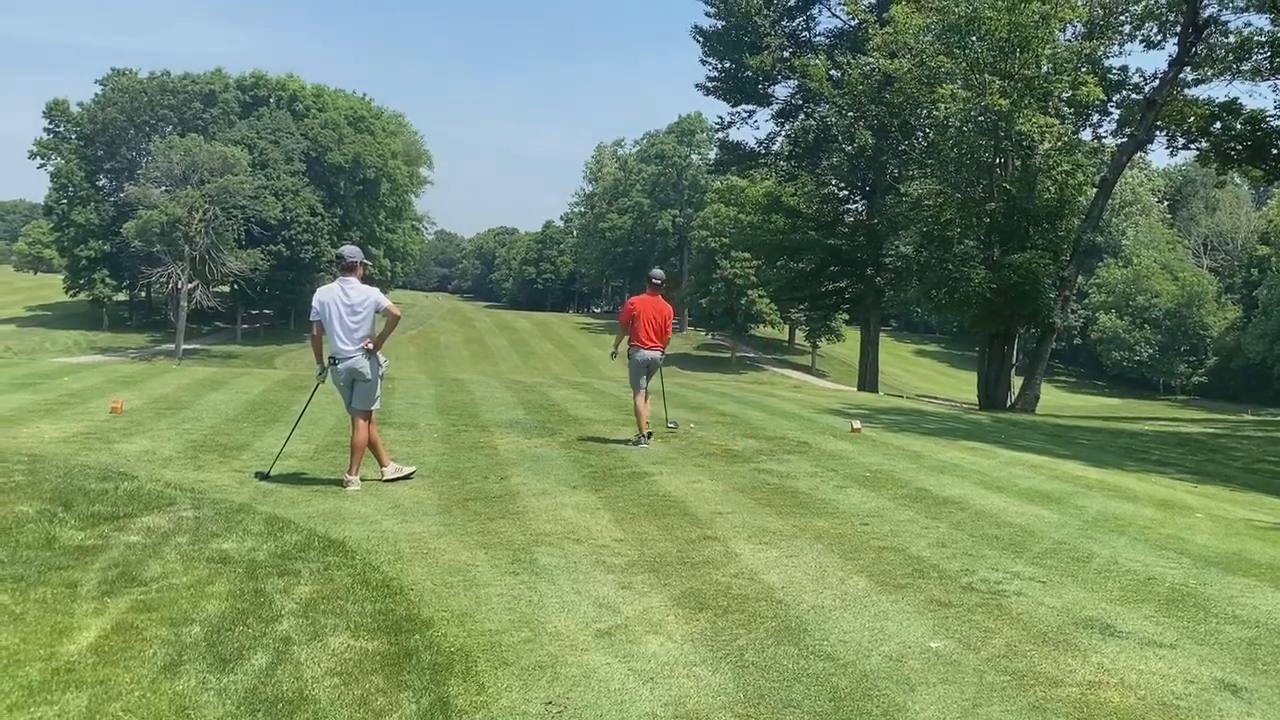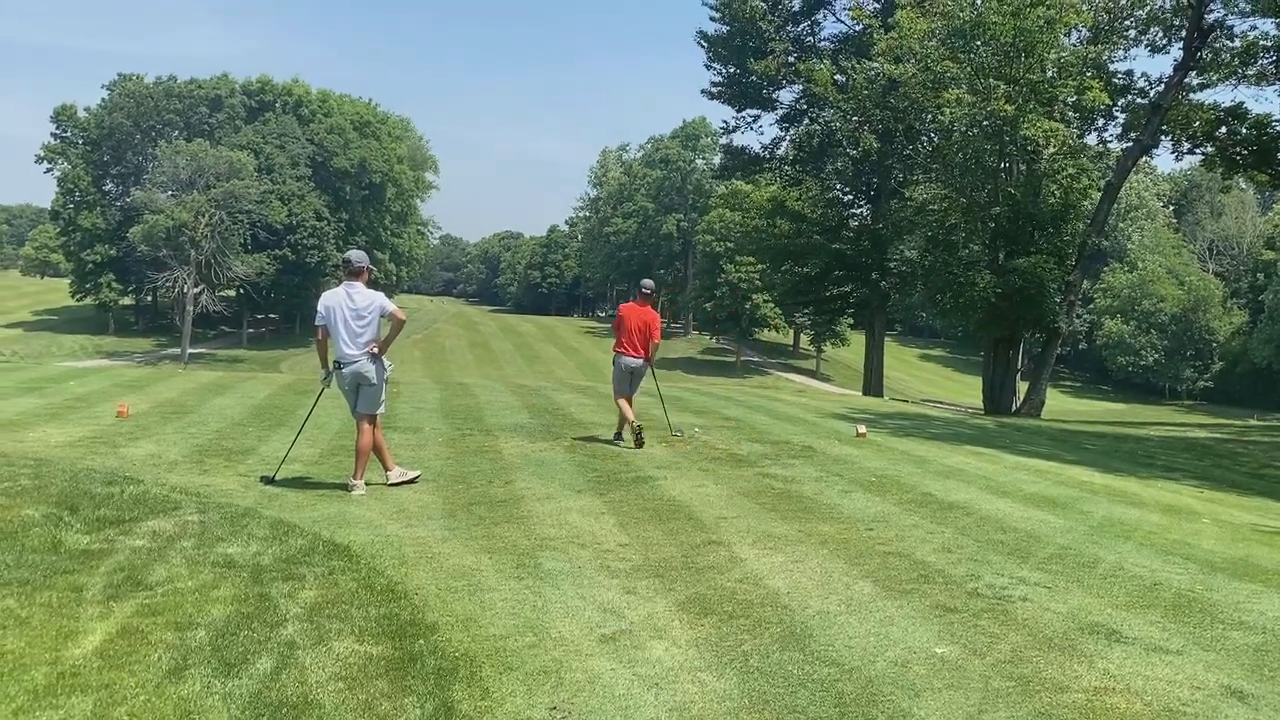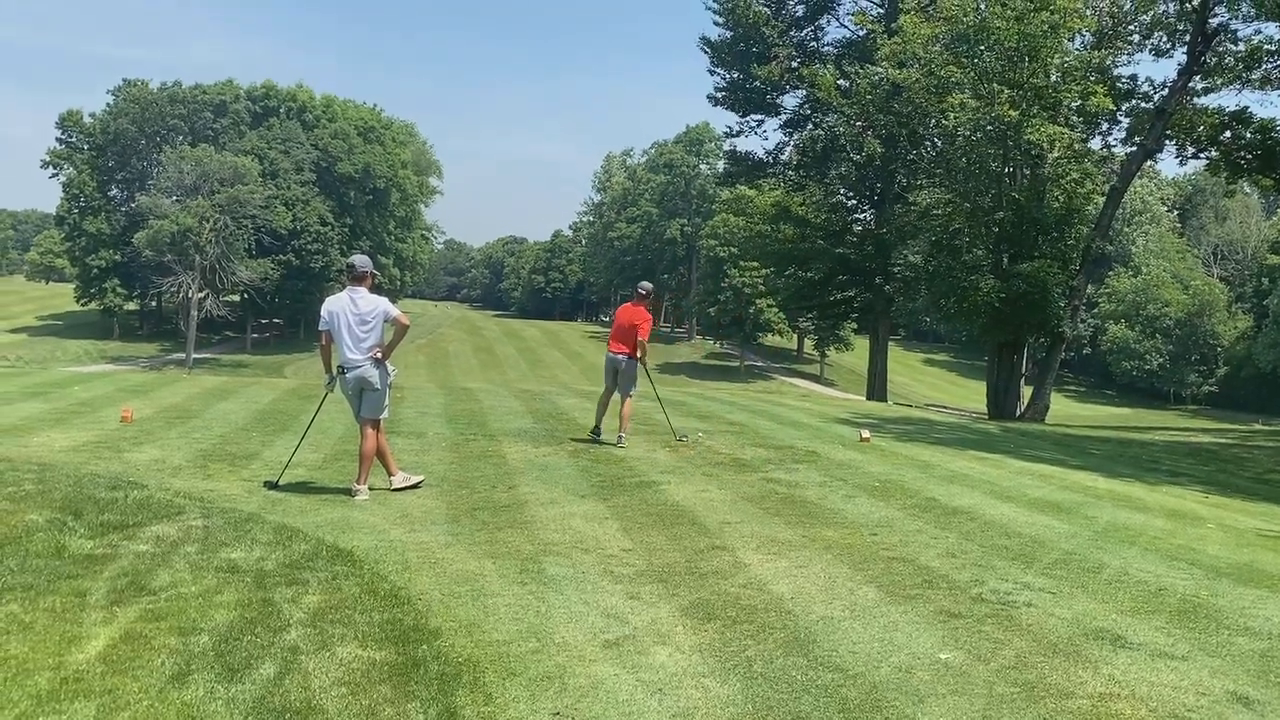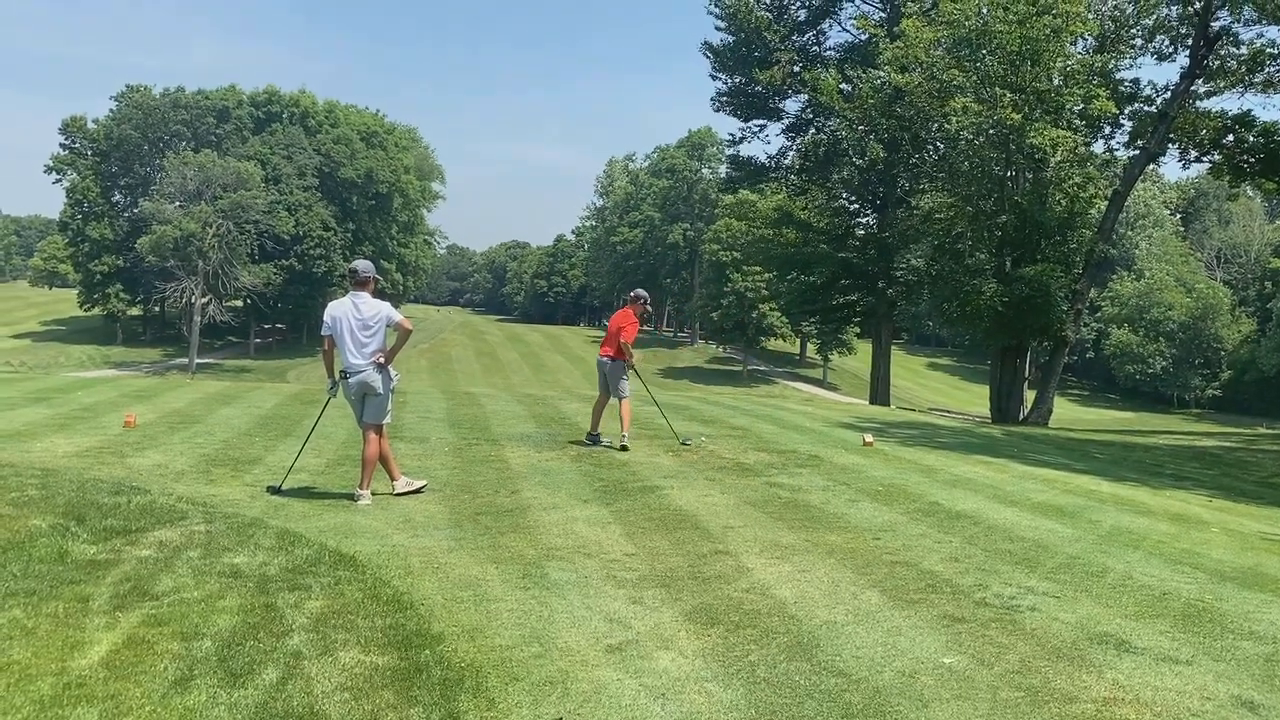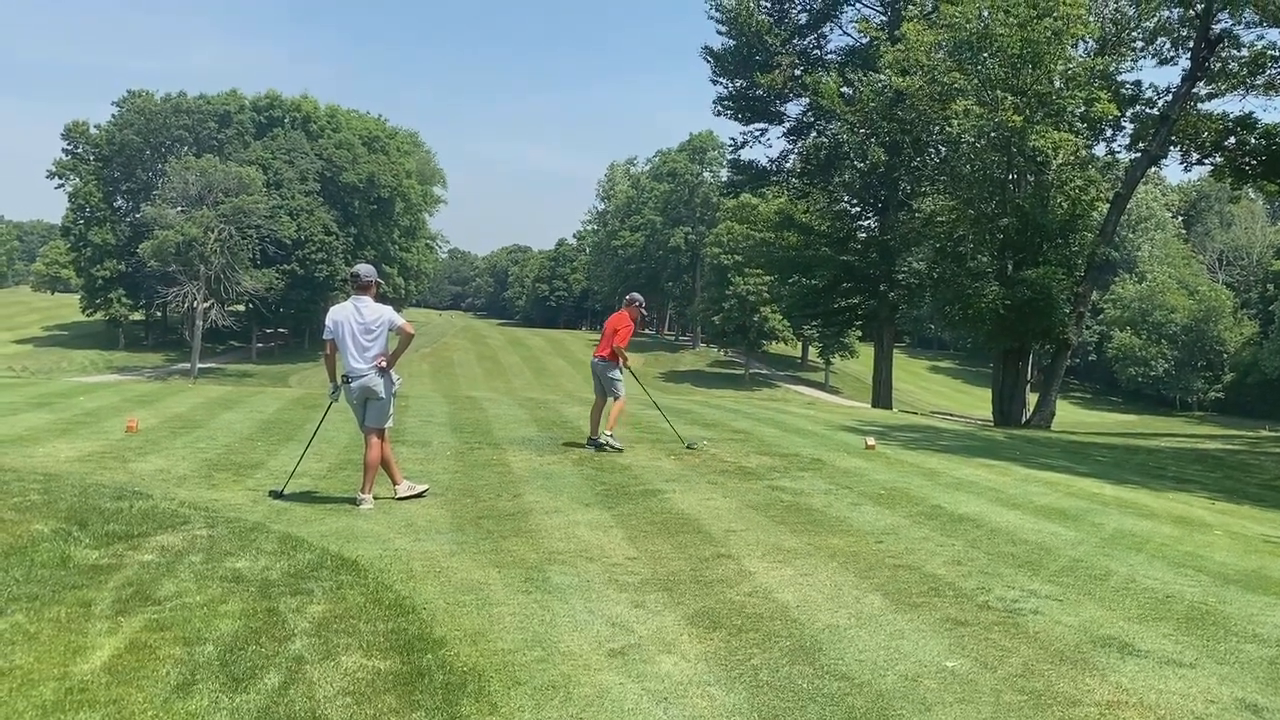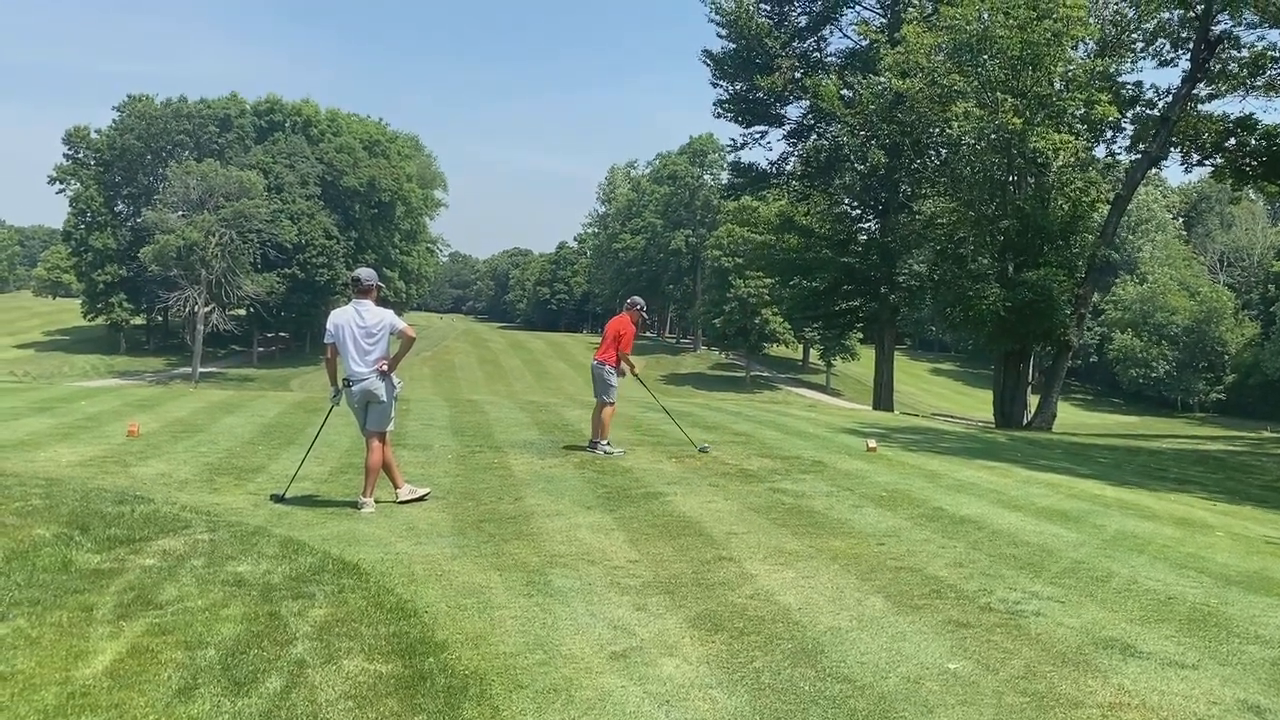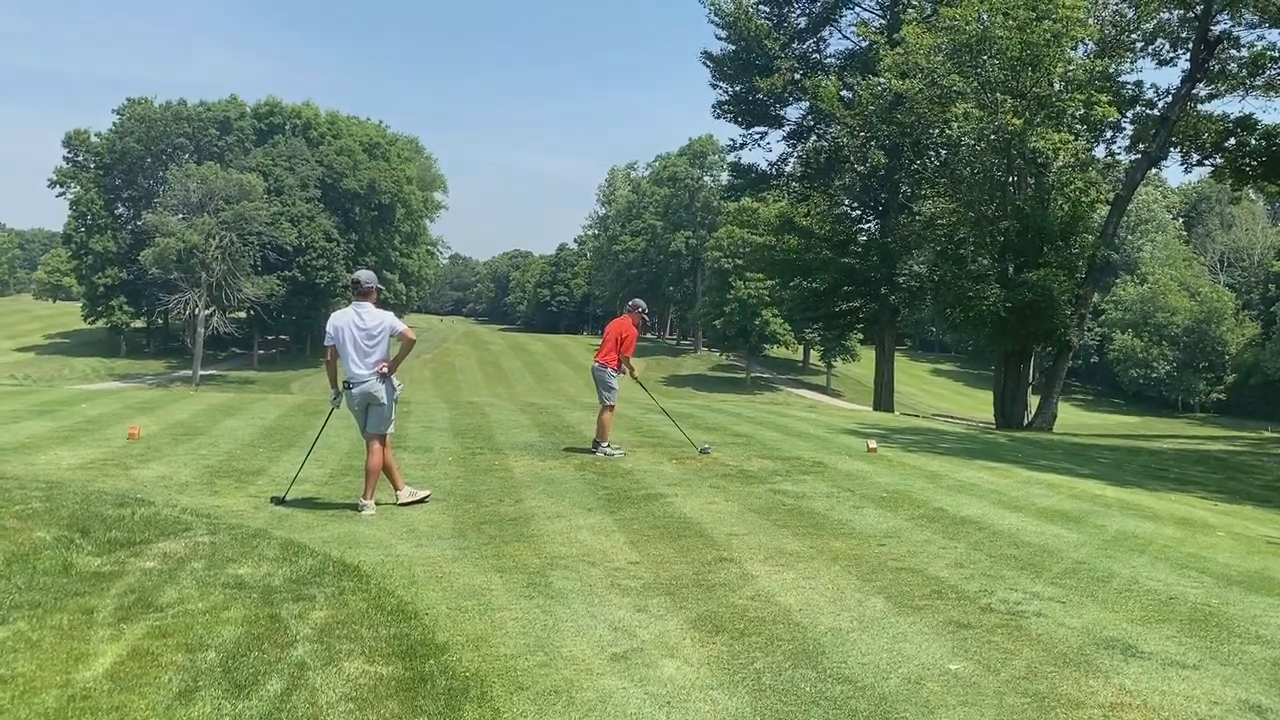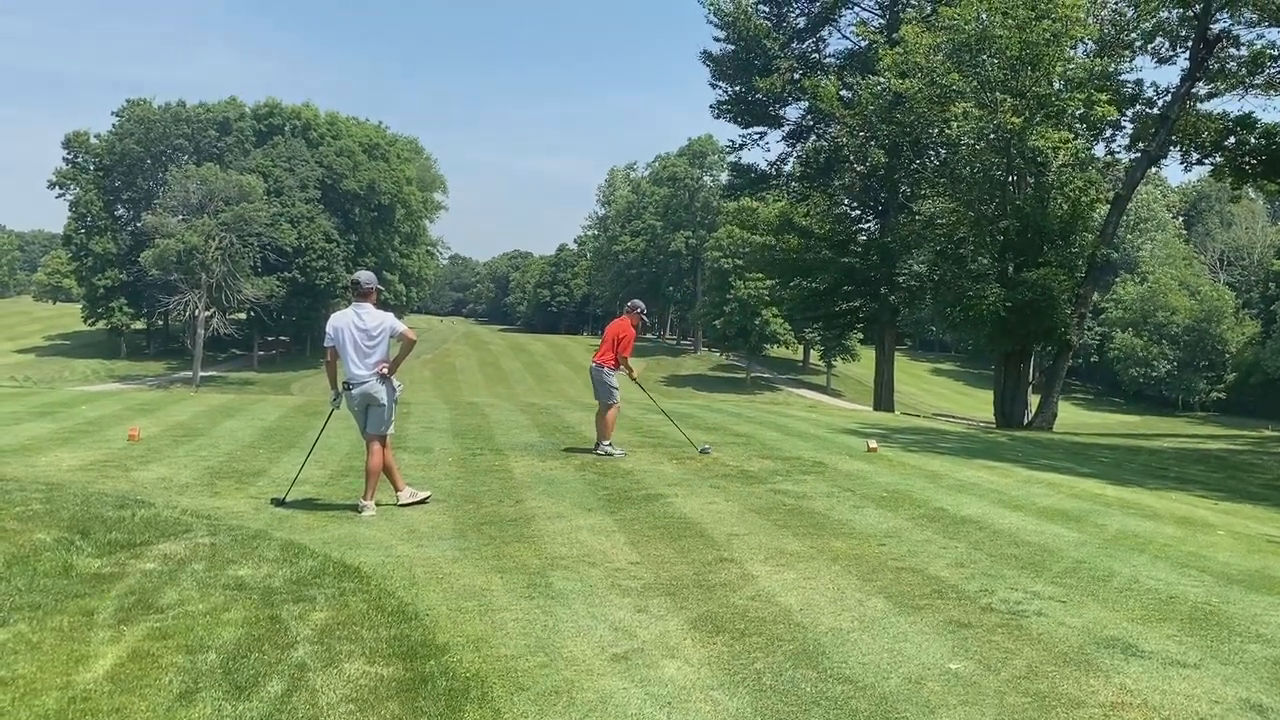
dt=0.3s
person 1, frame 1
left shoulder: (322, 294)
right shoulder: (369, 293)
left elbow: (315, 333)
right elbow: (395, 314)
left wrist: (320, 364)
right wrist: (379, 341)
left hip: (338, 364)
right hip: (365, 360)
left knee: (366, 417)
right knee: (362, 419)
left ankle: (387, 466)
right ankle: (352, 476)
person 1, frame 2
left shoulder: (327, 298)
right shoulder: (374, 297)
left elbow: (320, 338)
right elbow: (400, 317)
left wrist: (325, 369)
right wrist: (384, 346)
left hip: (343, 368)
right hip: (370, 364)
left knee: (371, 421)
right knee: (367, 423)
left ankle: (391, 470)
right ankle: (357, 480)
person 1, frame 3
left shoulder: (331, 303)
right shoulder: (378, 302)
left elbow: (324, 343)
right elbow: (404, 323)
left wrist: (328, 374)
right wrist: (388, 351)
left hip: (347, 373)
right hip: (373, 369)
left knee: (375, 426)
right knee: (370, 428)
left ankle: (395, 475)
right ankle: (360, 485)
person 1, frame 4
left shoulder: (333, 308)
right shoulder: (380, 307)
left elbow: (327, 348)
right elbow: (407, 327)
left wrist: (331, 379)
right wrist: (391, 355)
left hip: (350, 378)
right hip: (376, 374)
left knee: (377, 431)
right knee: (373, 433)
left ankle: (398, 480)
right ankle: (363, 490)
person 1, frame 5
left shoulder: (335, 312)
right shoulder: (382, 311)
left elbow: (329, 352)
right elbow: (409, 331)
left wrist: (333, 383)
right wrist: (393, 359)
left hip: (352, 382)
right hip: (378, 378)
left knee: (380, 435)
right knee: (375, 437)
left ankle: (400, 484)
right ankle: (365, 495)
person 1, frame 6
left shoulder: (336, 316)
right shoulder: (384, 315)
left elbow: (330, 356)
right elbow: (410, 335)
left wrist: (334, 387)
right wrist: (394, 363)
left hip: (353, 386)
right hip: (379, 382)
left knee: (380, 439)
right knee: (376, 441)
left ankle: (401, 488)
right ankle: (366, 498)
person 1, frame 7
left shoulder: (336, 319)
right shoulder: (383, 317)
left elbow: (330, 358)
right elbow: (411, 337)
left wrist: (334, 389)
right wrist: (394, 365)
left hip: (353, 388)
right hip: (379, 384)
left knee: (380, 441)
right knee: (376, 443)
left ankle: (402, 490)
right ankle: (367, 500)
person 1, frame 8
left shoulder: (336, 319)
right shoulder: (384, 318)
left elbow: (330, 359)
right elbow: (411, 338)
left wrist: (334, 390)
right wrist: (394, 366)
left hip: (353, 389)
right hip: (379, 385)
left knee: (380, 442)
right knee: (376, 444)
left ankle: (402, 491)
right ankle: (367, 501)
person 2, frame 1
left shoulder: (633, 302)
right shoulder: (667, 308)
left elbow: (623, 328)
right elbow: (668, 335)
left wrist: (615, 347)
left hip: (638, 352)
right hip: (657, 354)
left knee: (639, 393)
right knee: (644, 390)
left ankle: (642, 436)
right ankle: (645, 426)
person 2, frame 2
left shoulder: (623, 309)
right shoulder: (654, 317)
right elbow: (655, 342)
right wrist: (651, 358)
left hip: (622, 358)
right hip: (641, 361)
left knee: (620, 397)
right knee: (628, 396)
left ankle: (634, 424)
right ankle: (619, 433)
person 2, frame 3
left shoulder: (621, 309)
right shoulder: (645, 316)
right elbow: (641, 340)
right wrist: (643, 357)
left hip: (611, 354)
right hip: (628, 359)
left knee: (608, 391)
right knee: (626, 397)
left ankle: (597, 428)
right ankle: (621, 436)
person 2, frame 4
left shoulder: (619, 314)
right shoulder: (633, 320)
right elbow: (623, 342)
left wrist: (626, 358)
right wrist: (631, 357)
left hip: (602, 358)
right hip: (615, 361)
left knee: (603, 397)
right knee: (624, 399)
left ankle: (593, 434)
right ankle: (624, 436)
person 2, frame 5
left shoulder: (615, 317)
right shoulder: (627, 323)
right elbow: (617, 346)
left wrist: (617, 361)
right wrist: (625, 360)
left hip: (597, 360)
right hip: (607, 363)
left knee: (600, 400)
right knee: (619, 398)
left ankle: (593, 438)
right ankle: (607, 434)
person 2, frame 6
left shoulder: (615, 320)
right shoulder: (629, 327)
right elbow: (622, 353)
left wrist: (618, 366)
right wrist: (633, 367)
left hip: (597, 363)
right hip: (606, 367)
left knee: (600, 405)
right knee: (609, 405)
left ankle: (594, 441)
right ankle: (603, 444)
person 2, frame 7
left shoulder: (615, 322)
right shoulder: (631, 330)
right elbow: (624, 356)
left wrist: (619, 367)
right wrist: (632, 371)
left hip: (598, 365)
right hip: (607, 369)
left knee: (605, 406)
right knee: (609, 407)
left ankle: (598, 441)
right ankle: (604, 447)
person 2, frame 8
left shoulder: (615, 323)
right shoulder: (629, 330)
right elbow: (622, 356)
left wrist: (619, 366)
right wrist: (631, 371)
left hip: (596, 365)
right hip: (605, 369)
left knee: (604, 406)
right knee: (613, 405)
left ankle: (600, 443)
right ankle: (605, 444)
